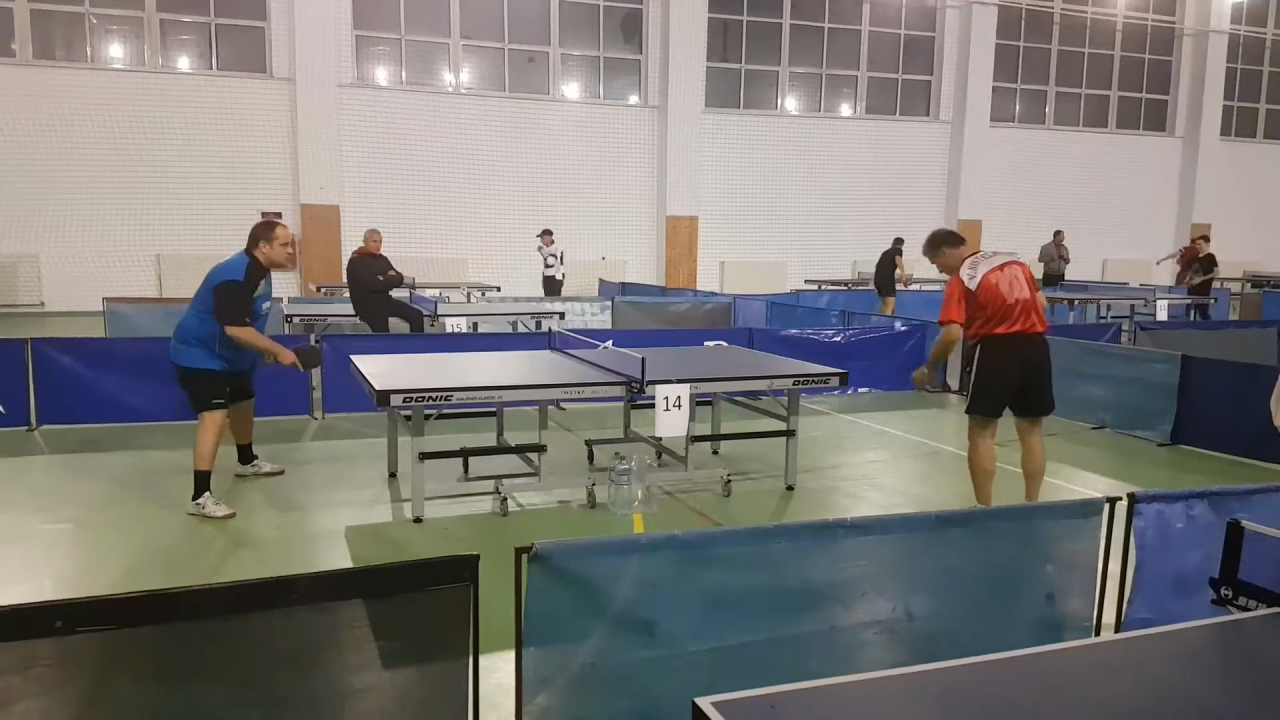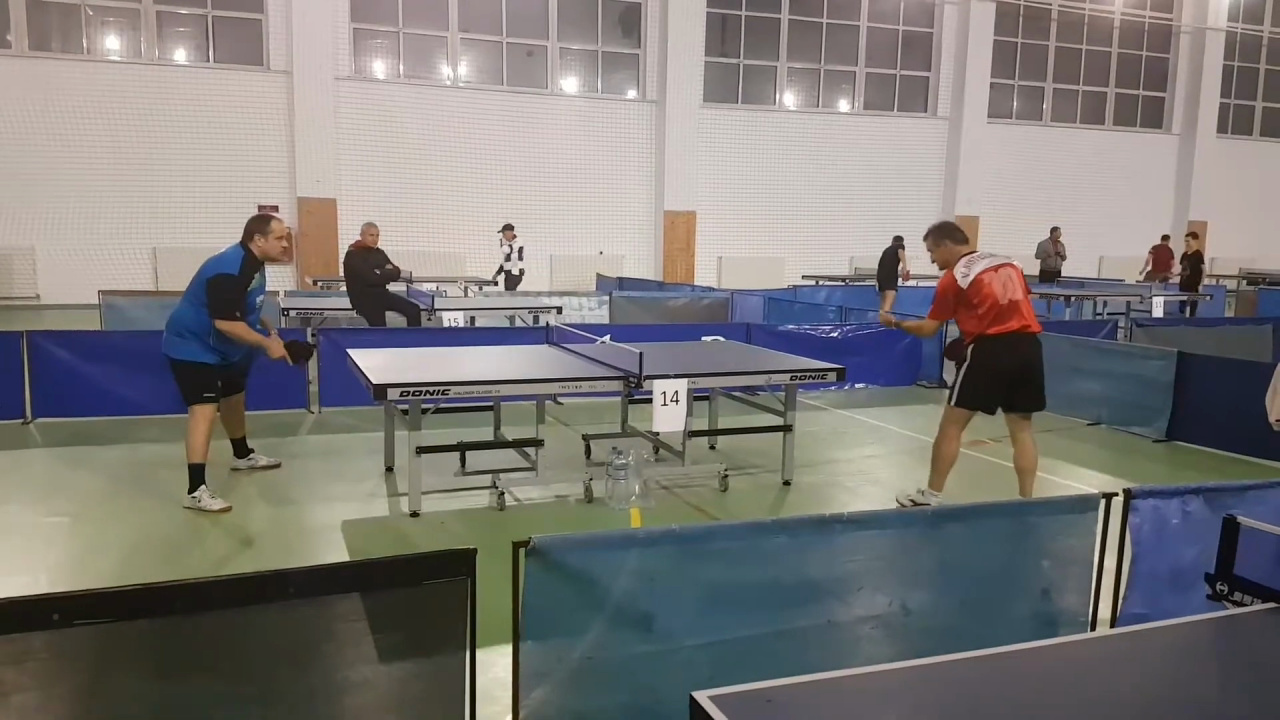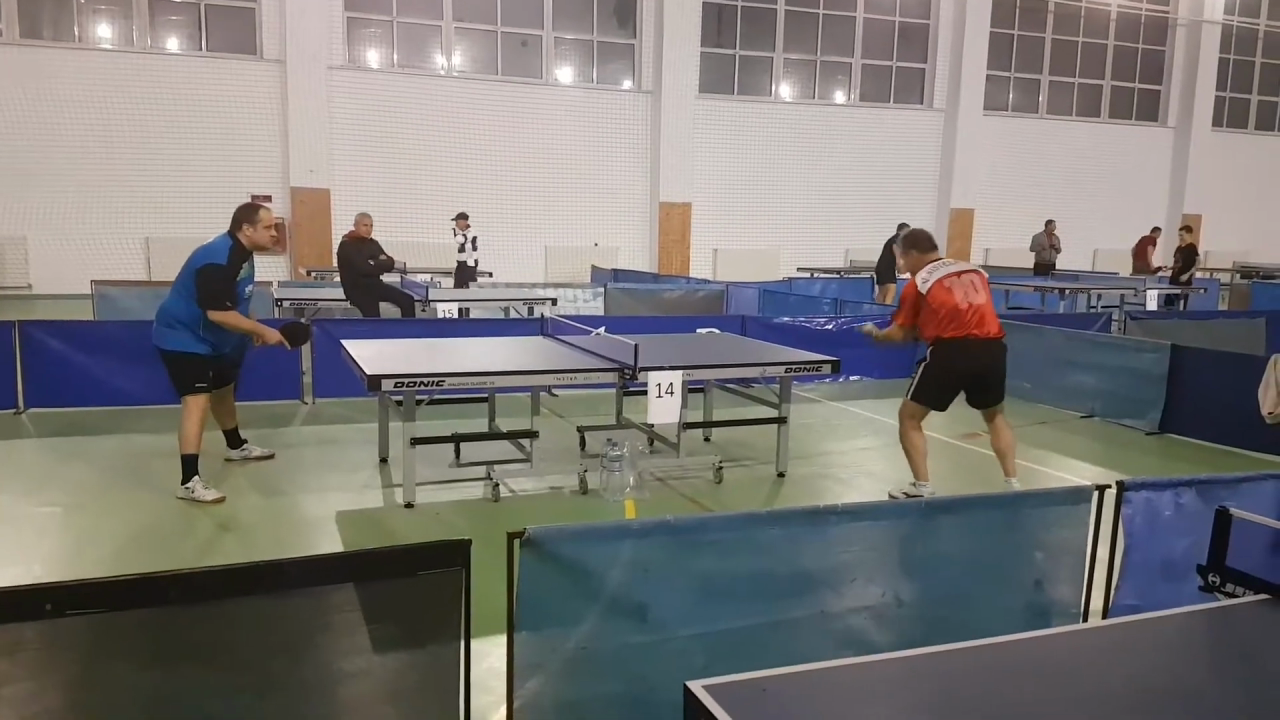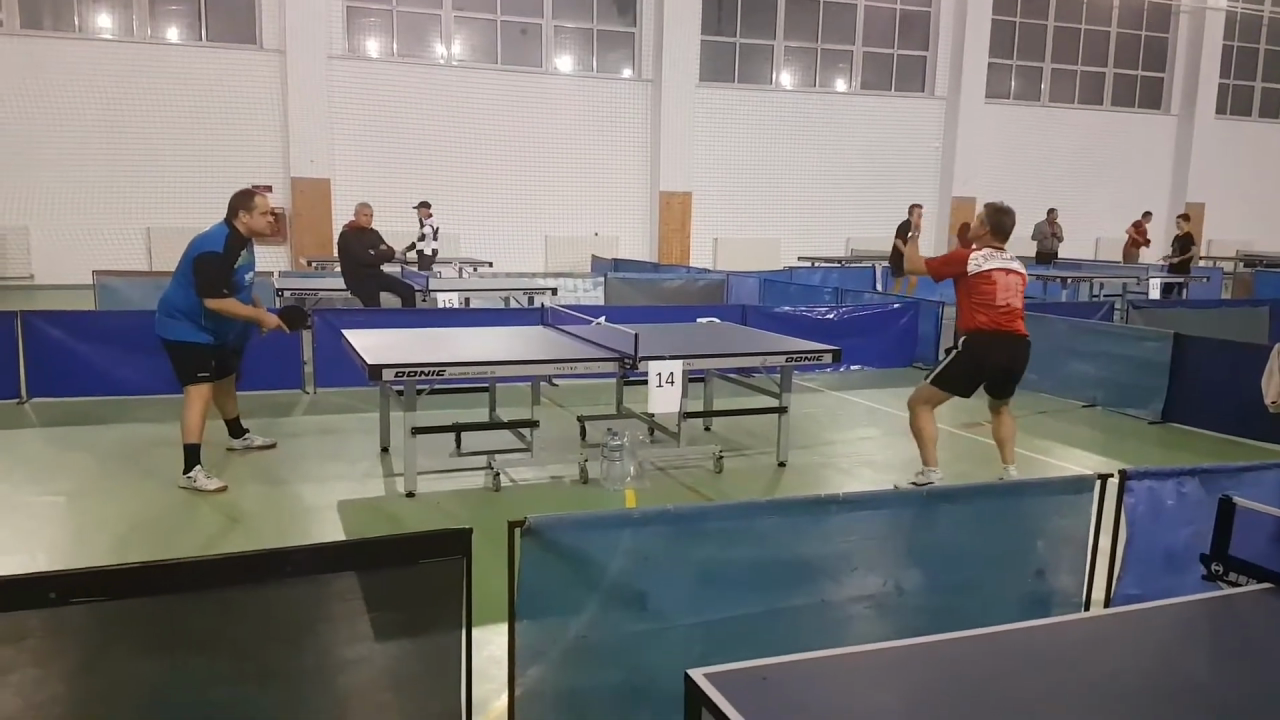
dt=0.5s
person 1, frame 1
left shoulder: (258, 271)
right shoulder: (236, 277)
right elbow: (236, 329)
left wrist: (265, 346)
right wrist: (279, 351)
left hip: (225, 356)
right hip: (199, 355)
left knee: (243, 404)
right knee: (214, 417)
left ankle: (247, 461)
right ankle: (201, 497)
person 1, frame 2
left shoulder: (252, 263)
right shoulder: (230, 270)
right elbow: (226, 322)
left wrist: (269, 331)
right wrist: (267, 345)
left hip: (218, 349)
right hip: (192, 346)
left knee: (234, 398)
right knee: (204, 410)
left ankle: (243, 455)
right ankle: (196, 491)
person 1, frame 3
left shoulder: (241, 253)
right shoulder: (218, 260)
right elbow: (219, 313)
left wrist: (252, 328)
right wrist: (263, 331)
left hip: (208, 339)
right hip: (183, 338)
left knee: (224, 389)
right knee: (197, 401)
left ankle: (236, 446)
right ankle: (189, 482)
person 1, frame 4
left shoulder: (242, 241)
right shoulder: (215, 247)
right elbow: (215, 301)
left wrist: (258, 310)
right wrist: (261, 316)
left hip: (215, 329)
right hip: (186, 327)
left knee: (226, 380)
right knee: (199, 391)
left ankle: (238, 435)
right ankle: (191, 471)
person 2, frame 1
left shoulder: (960, 280)
right shoulder: (1014, 260)
left elbow: (952, 334)
right elbow: (1042, 304)
left wrist: (928, 369)
left hip: (997, 352)
right hip: (1035, 348)
left knee: (981, 434)
right knee: (1031, 433)
left ankle: (984, 510)
person 2, frame 2
left shoulder: (953, 278)
right shoulder: (1009, 263)
left elbow: (930, 329)
right elbow: (1019, 306)
left wrist: (896, 323)
left hip: (989, 350)
right hip: (1027, 347)
left knee: (951, 424)
right knee: (1022, 430)
left ankle: (932, 496)
right ankle: (1026, 501)
person 2, frame 3
left shoulder: (917, 283)
right shoulder: (975, 271)
left elbow: (898, 334)
left wrist: (876, 334)
left hip: (950, 353)
right hip: (991, 350)
left knee: (909, 418)
right knee: (995, 417)
left ankle: (922, 488)
right ankle: (1013, 485)
person 2, frame 4
left shoulder: (967, 259)
right shoulder: (1019, 267)
left elbow: (912, 266)
left wrist: (913, 235)
left hip: (980, 345)
right hip: (1017, 348)
left knee: (919, 402)
right knee: (1000, 408)
left ankle: (930, 474)
right ankle: (1010, 473)
